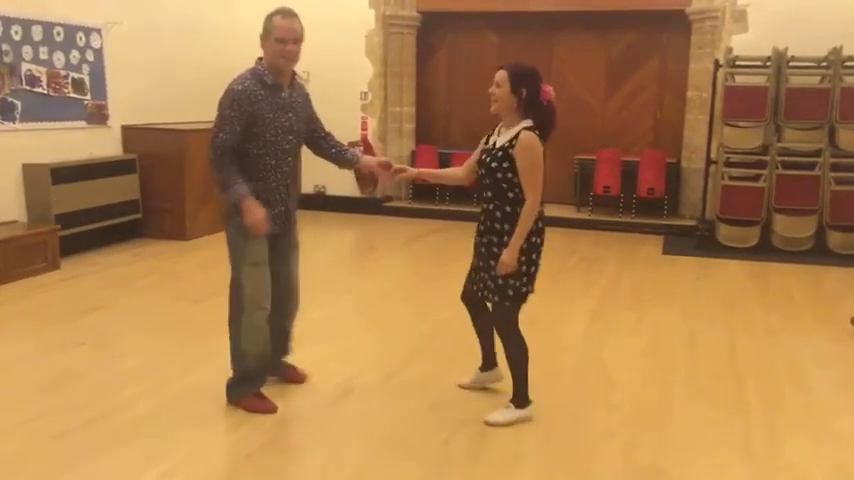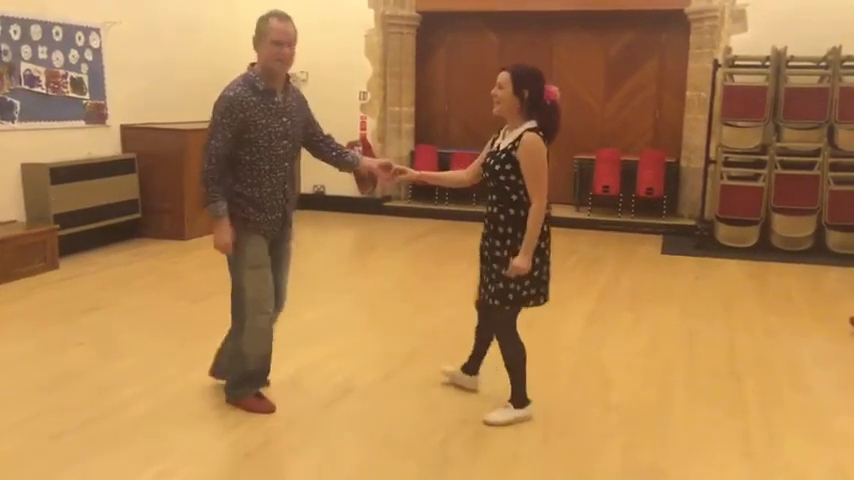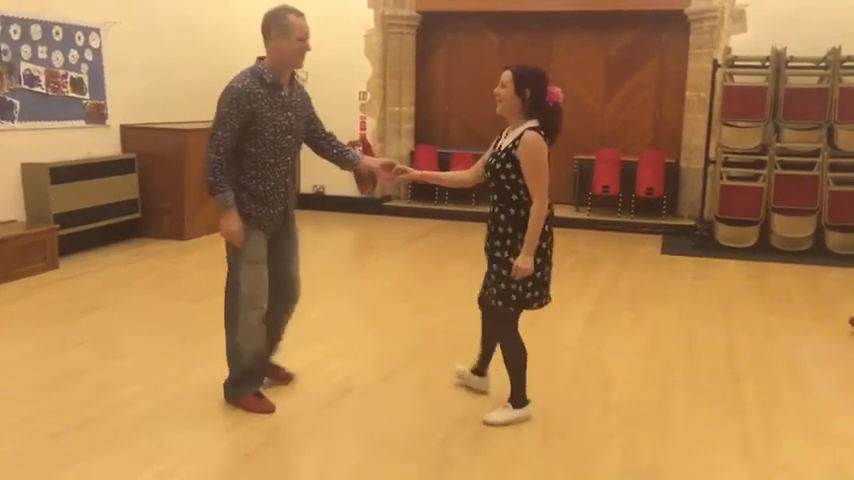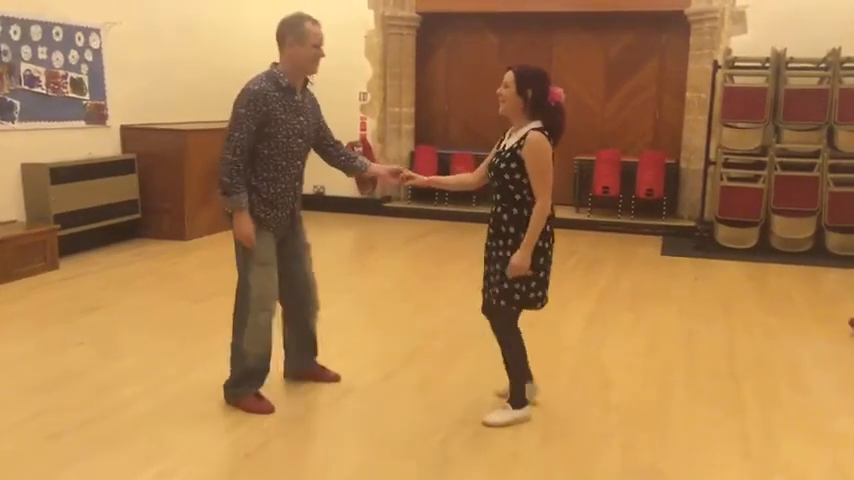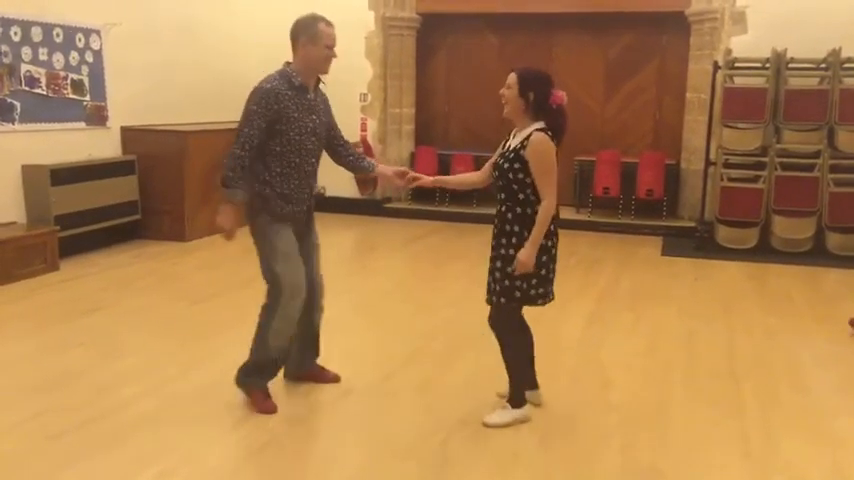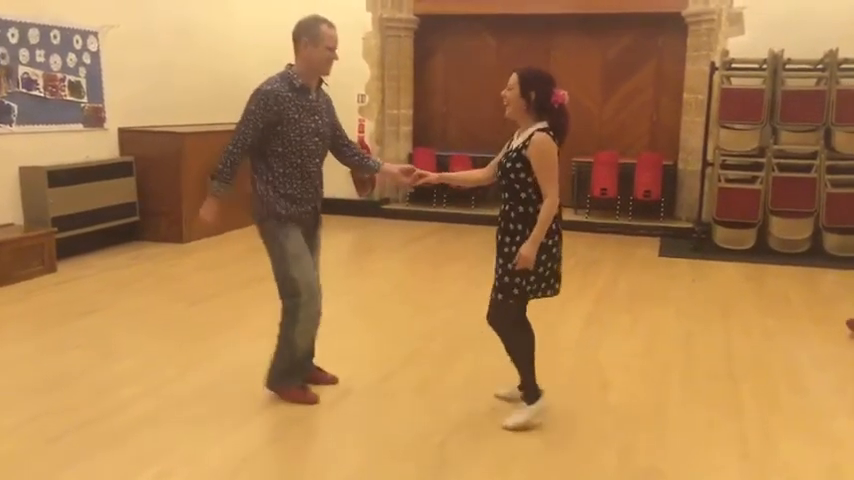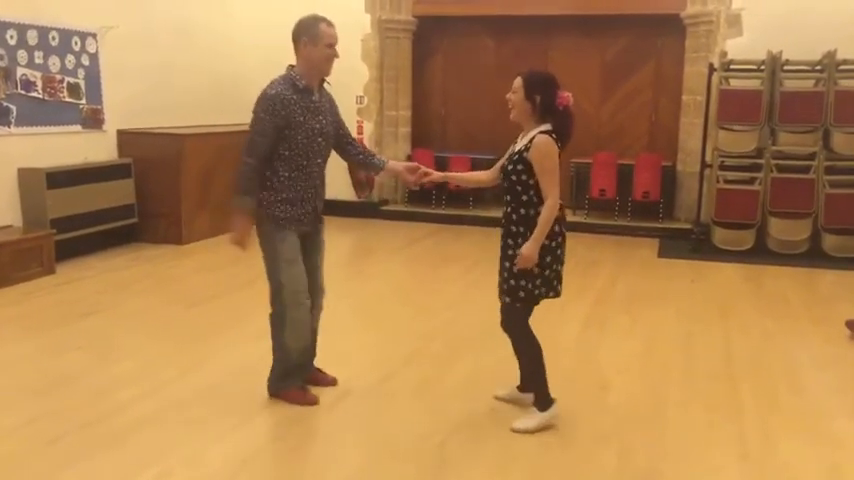
dt=0.2s
person 1, frame 1
left shoulder: (299, 94)
right shoulder: (242, 92)
left elbow: (320, 140)
right elbow: (221, 155)
left wrist: (364, 161)
right wrist: (245, 202)
left hip: (285, 213)
right hip: (251, 214)
left knee: (287, 294)
right knee: (254, 300)
left ankle: (273, 358)
right ankle: (244, 385)
person 1, frame 2
left shoulder: (294, 98)
right shoulder: (235, 99)
left elbow: (319, 143)
right elbow: (213, 163)
left wrist: (365, 163)
right wrist: (220, 220)
left hip: (281, 217)
right hip: (246, 220)
left knee: (271, 300)
right knee: (255, 303)
left ankle: (229, 362)
right ankle: (242, 385)
person 1, frame 3
left shoulder: (297, 93)
right shoulder: (242, 90)
left elbow: (321, 140)
right elbow: (218, 154)
left wrist: (366, 162)
right wrist: (227, 210)
left hip: (282, 212)
right hip: (248, 213)
left knee: (286, 290)
right knee: (249, 299)
left ankle: (262, 359)
right ankle: (241, 384)
person 1, frame 4
left shoulder: (308, 99)
right shoulder: (258, 93)
left elbow: (329, 148)
right elbow: (233, 156)
left wrist: (374, 169)
right wrist: (239, 214)
left hip: (289, 215)
right hip: (258, 216)
left knee: (303, 291)
right knee: (257, 299)
left ankle: (301, 362)
right ankle: (242, 385)
person 1, frame 5
left shoulder: (319, 98)
right shoulder: (271, 91)
left elbow: (339, 148)
right elbow: (243, 149)
left wrist: (382, 170)
right wrist: (230, 203)
left hip: (303, 212)
right hip: (272, 212)
left knee: (312, 291)
right knee: (289, 291)
left ankle: (302, 363)
right ankle: (255, 376)
person 1, frame 6
left shoulder: (322, 100)
right shoulder: (271, 94)
left elbow: (342, 147)
right elbow: (238, 147)
left wrist: (385, 169)
right wrist: (215, 196)
left hip: (309, 212)
right hip: (278, 213)
left knee: (307, 292)
right knee: (305, 293)
left ankle: (301, 365)
right ankle: (285, 377)
person 1, frame 7
left shoulder: (325, 99)
right shoulder: (276, 97)
left elbow: (346, 145)
right elbow: (253, 161)
left wrist: (392, 167)
right wrist: (243, 215)
left hip: (311, 214)
right hip: (278, 216)
left knee: (311, 295)
right knee: (292, 298)
left ankle: (302, 364)
right ankle: (285, 380)
person 2, frame 1
left shoulder: (527, 139)
right shoulder: (497, 133)
left elbow: (533, 200)
right elbow: (465, 174)
left wrist: (514, 248)
right wrist: (418, 173)
left hip: (516, 236)
right hip: (492, 232)
left knee: (504, 317)
right knee: (472, 298)
left ankle: (521, 403)
right ankle: (488, 368)
person 2, frame 2
left shoulder: (531, 140)
right shoulder: (502, 136)
left elbow: (539, 202)
right elbow: (469, 176)
left wrist: (526, 253)
right wrist: (418, 176)
left hip: (520, 239)
right hip: (498, 235)
left knee: (502, 318)
right knee: (488, 307)
left ankle: (520, 403)
right ankle: (469, 371)
person 2, frame 3
left shoulder: (531, 140)
right shoulder: (507, 135)
left elbow: (540, 202)
right elbow: (472, 176)
left wrist: (528, 253)
right wrist: (421, 176)
left hip: (522, 240)
right hip: (502, 236)
left knee: (503, 318)
right knee: (490, 306)
left ankle: (519, 403)
right ankle: (479, 372)
person 2, frame 4
left shoulder: (535, 140)
right shoulder: (510, 136)
left elbow: (543, 201)
right elbow: (477, 178)
left wrist: (526, 251)
right wrist: (428, 181)
left hip: (523, 240)
right hip: (503, 236)
left knee: (503, 318)
right knee: (495, 311)
left ankle: (519, 403)
right ankle: (523, 381)
person 2, frame 5
left shoulder: (539, 140)
right shoulder: (515, 136)
left elbow: (549, 200)
right elbow: (482, 177)
left wrist: (531, 247)
right wrist: (433, 181)
left hip: (528, 239)
right hip: (509, 235)
left knee: (501, 319)
right knee: (511, 316)
left ankle: (518, 403)
right ankle: (528, 386)
person 2, frame 6
left shoulder: (540, 140)
right shoulder: (520, 136)
left elbow: (551, 199)
right elbow: (487, 175)
left wrist: (533, 243)
right wrist: (439, 177)
left hip: (531, 238)
right hip: (514, 235)
left knee: (500, 316)
right knee: (512, 314)
left ankle: (532, 398)
right ankle: (527, 386)
person 2, frame 7
left shoulder: (543, 142)
right shoulder: (524, 139)
left elbow: (551, 201)
right elbow: (492, 176)
left wrist: (534, 243)
right wrist: (444, 176)
left hip: (535, 242)
right hip: (518, 237)
left knee: (514, 321)
right knee: (515, 318)
left ankle: (544, 404)
right ankle: (527, 387)
